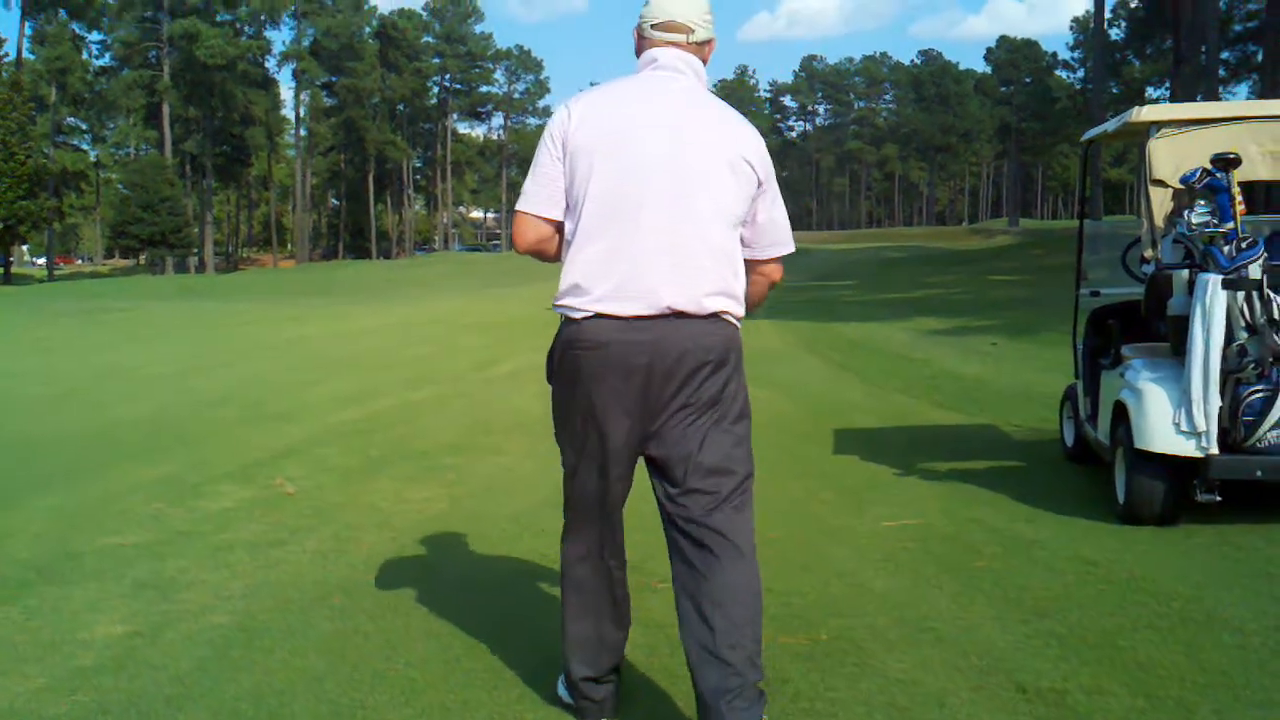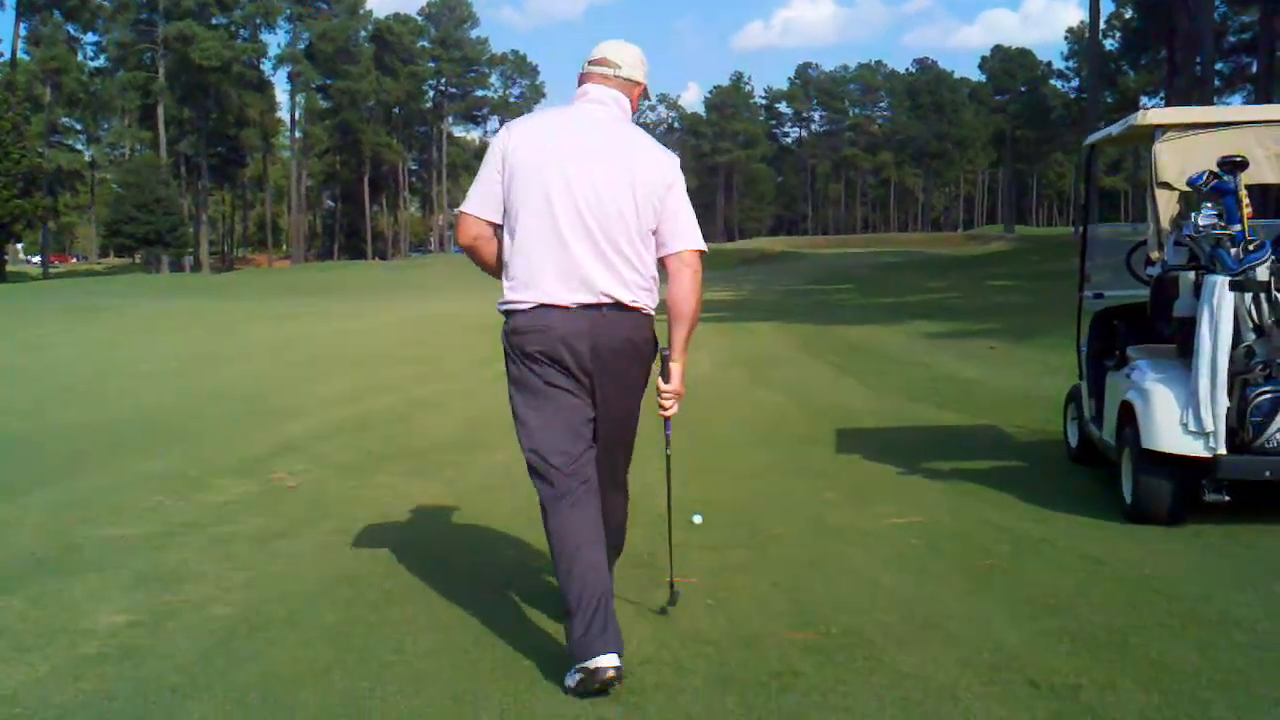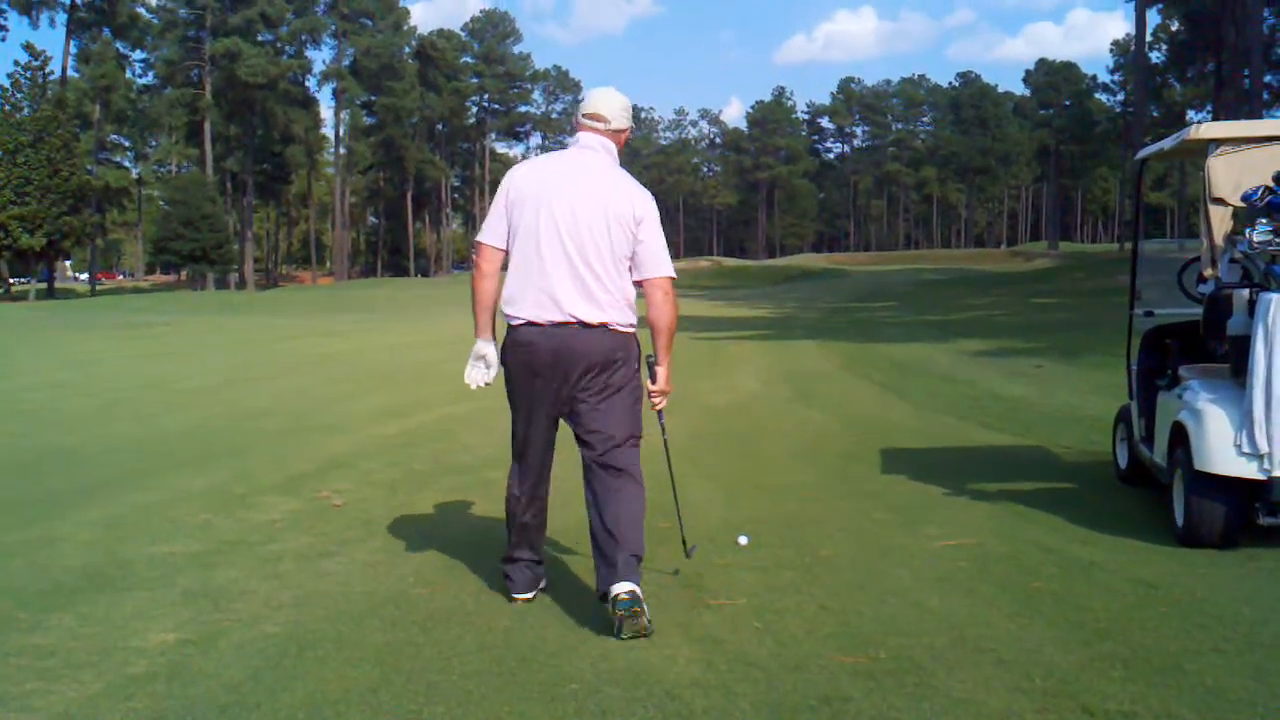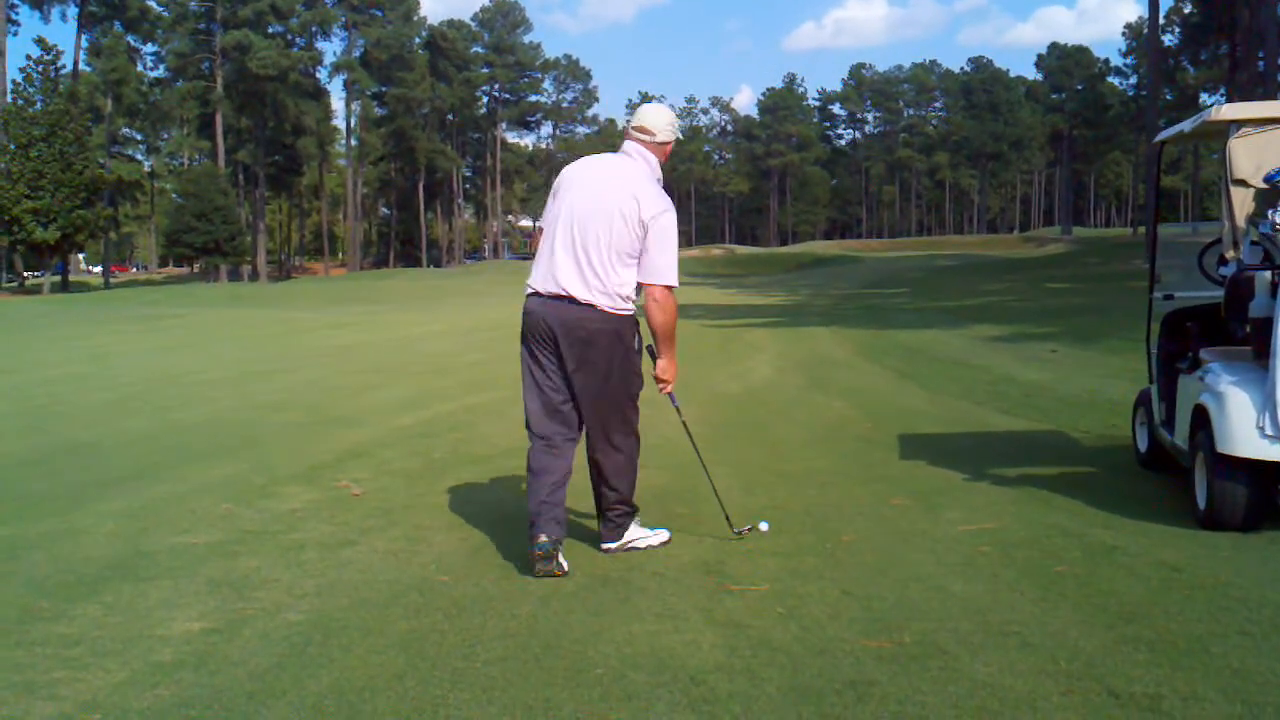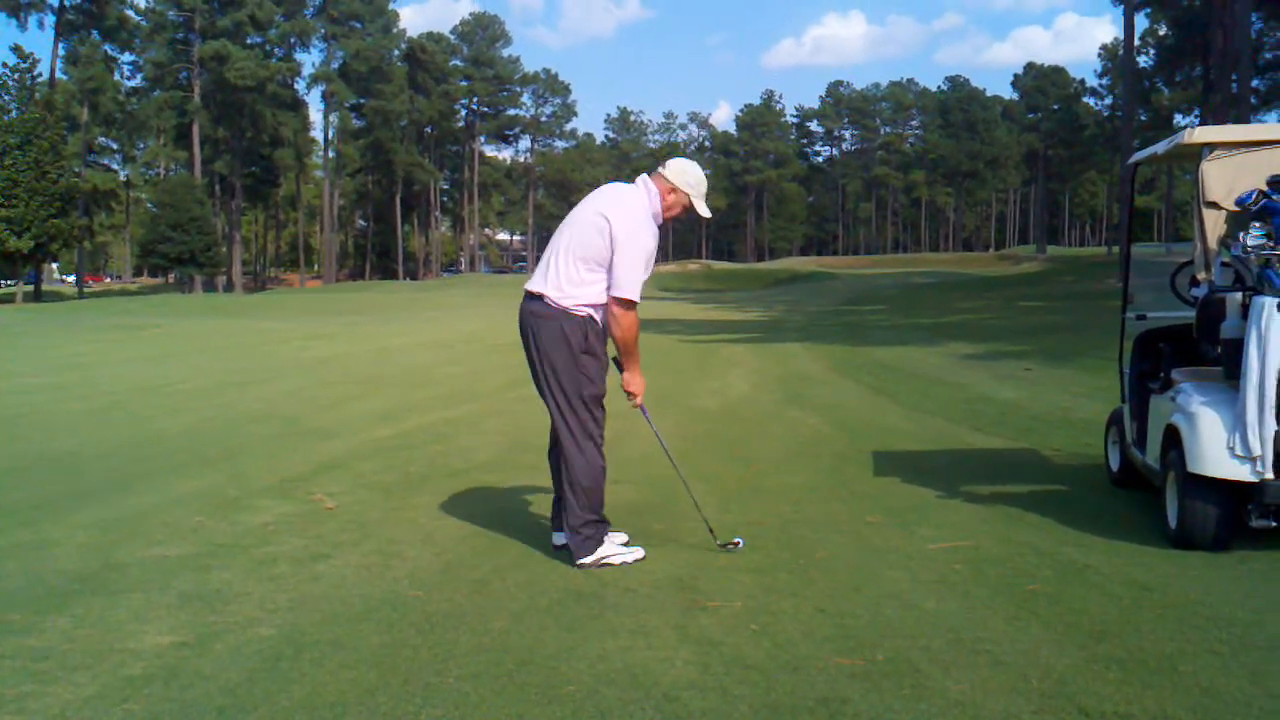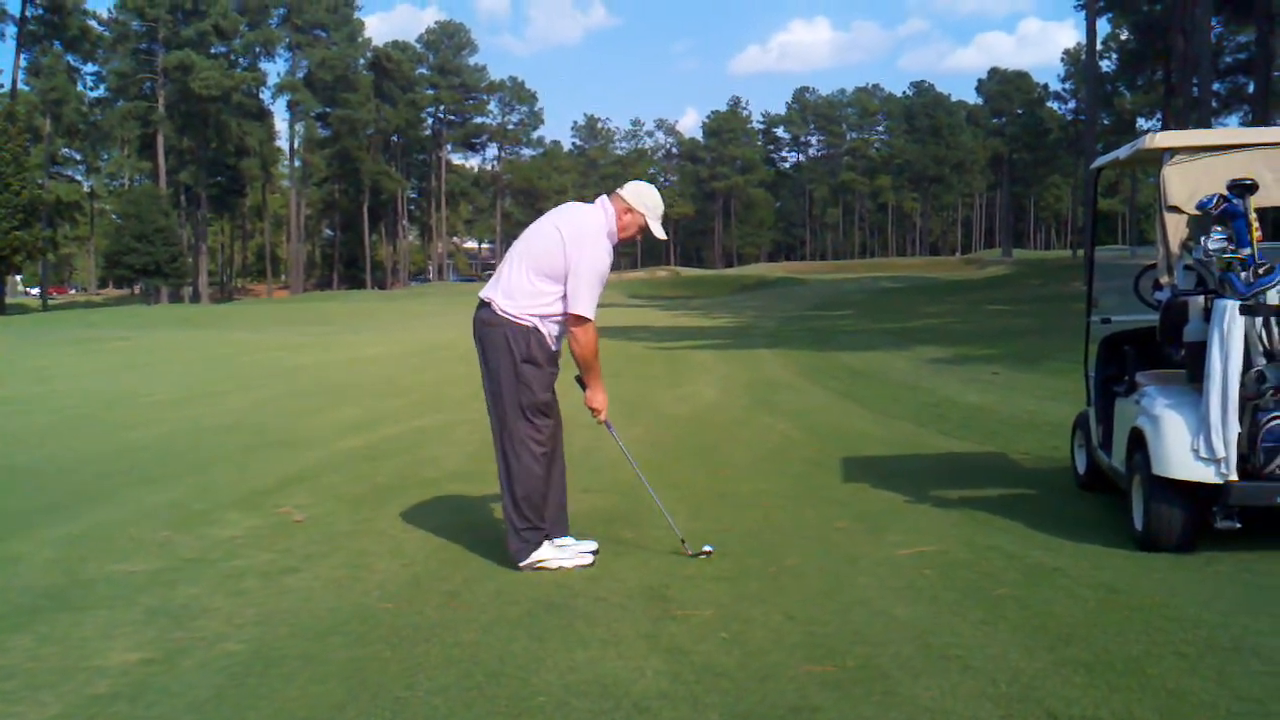
dt=0.7s
person 1, frame 1
left shoulder: (578, 113)
right shoulder: (740, 132)
left elbow: (529, 236)
right elbow: (767, 269)
left hip: (598, 342)
right hip: (704, 348)
left knee: (593, 518)
right knee: (716, 532)
person 1, frame 2
left shoulder: (519, 134)
right shoulder: (656, 157)
left elbow: (472, 232)
right elbow: (685, 266)
right wrist: (677, 358)
left hip: (540, 329)
right hip: (625, 330)
left knee: (565, 481)
right knee: (606, 474)
left ankle: (597, 639)
right ankle: (590, 614)
person 1, frame 3
left shoulder: (522, 175)
right shoulder: (634, 193)
left elbow: (486, 262)
right elbow: (659, 290)
left wrist: (484, 338)
right wrist: (663, 364)
left hip: (530, 340)
right hip: (605, 345)
left knee: (530, 461)
right knee: (616, 466)
left ankle: (523, 572)
right ankle: (623, 580)
person 1, frame 4
left shoulder: (576, 169)
right shoulder: (656, 201)
left elbow: (545, 239)
right elbow: (658, 293)
right wrist: (666, 356)
left hip: (541, 310)
right hip: (602, 322)
left knee: (551, 429)
right knee: (612, 429)
left ankle: (546, 535)
right ankle: (617, 527)
person 1, frame 5
left shoulder: (613, 193)
right shoulder: (640, 223)
right elbow: (622, 306)
right wrist: (632, 369)
left hip: (539, 310)
right hip: (566, 323)
left knee: (569, 427)
right knee: (582, 432)
left ankle: (569, 524)
right ankle: (589, 543)
person 1, frame 6
left shoulder: (578, 214)
right shoulder: (594, 242)
right elbow: (580, 324)
right wrist: (595, 386)
left hip: (504, 322)
right hip: (515, 332)
left knee: (544, 433)
right knee: (529, 438)
left ankle: (550, 532)
right ankle: (532, 546)
